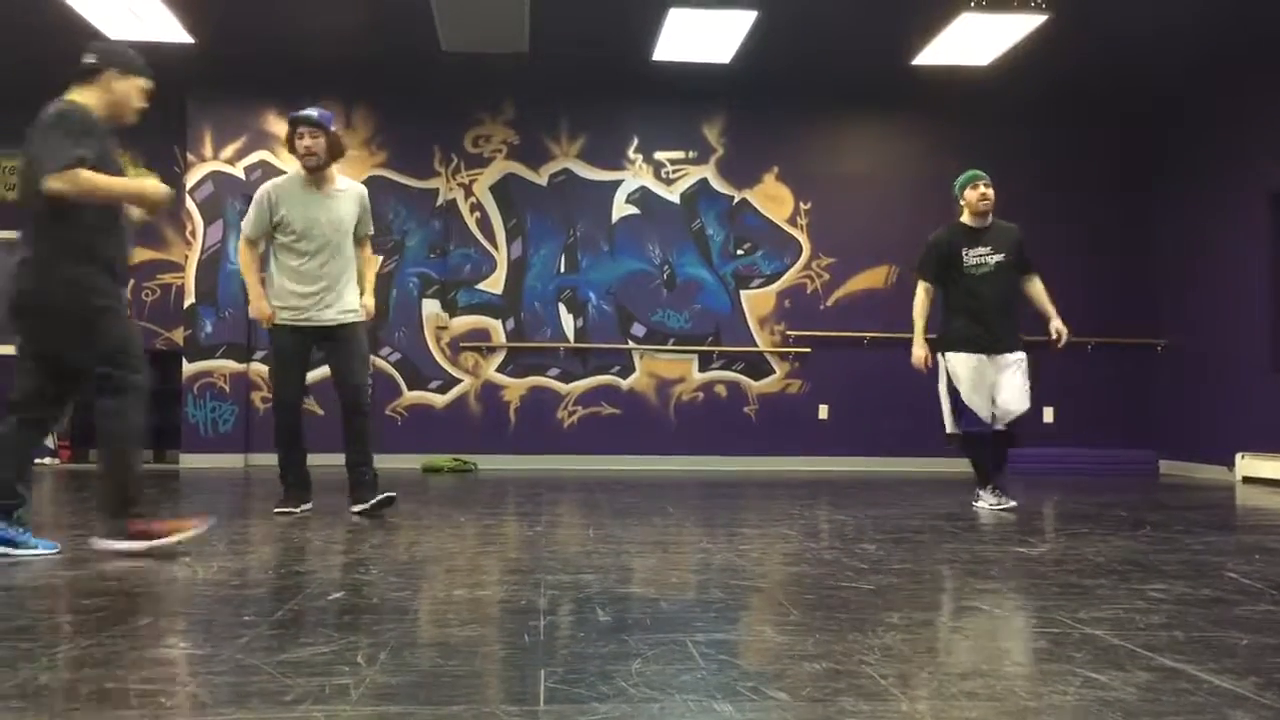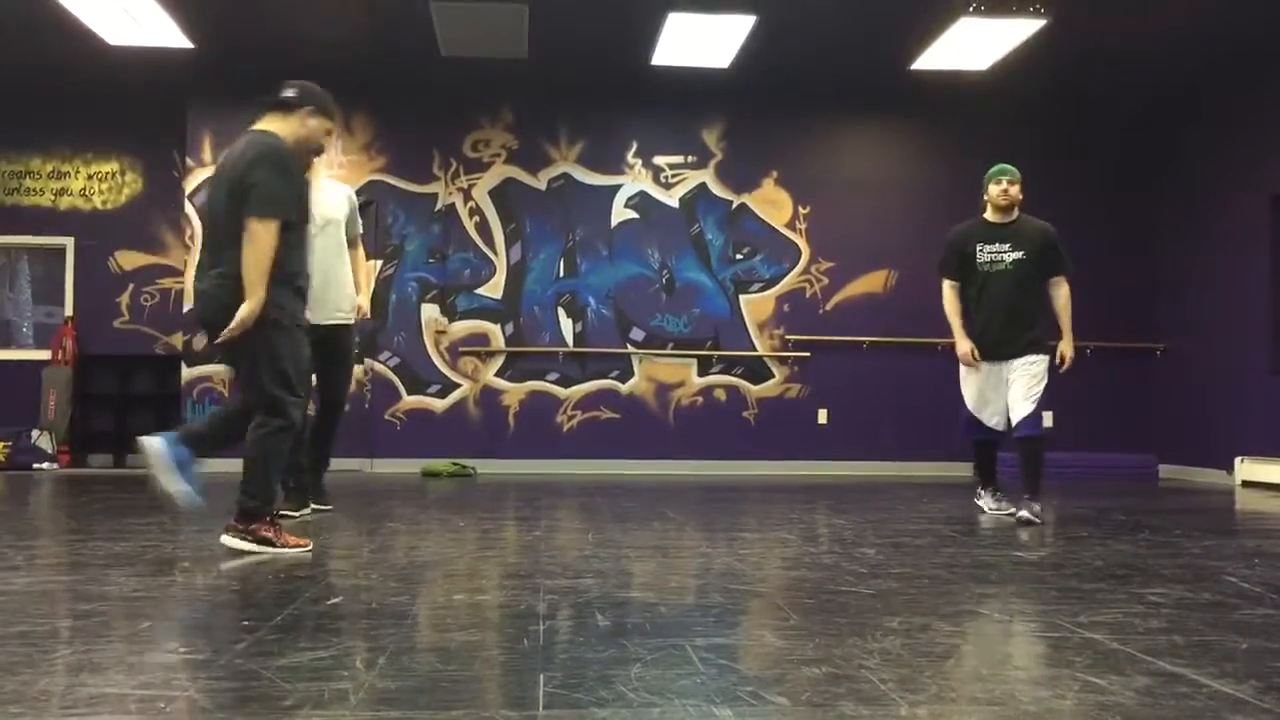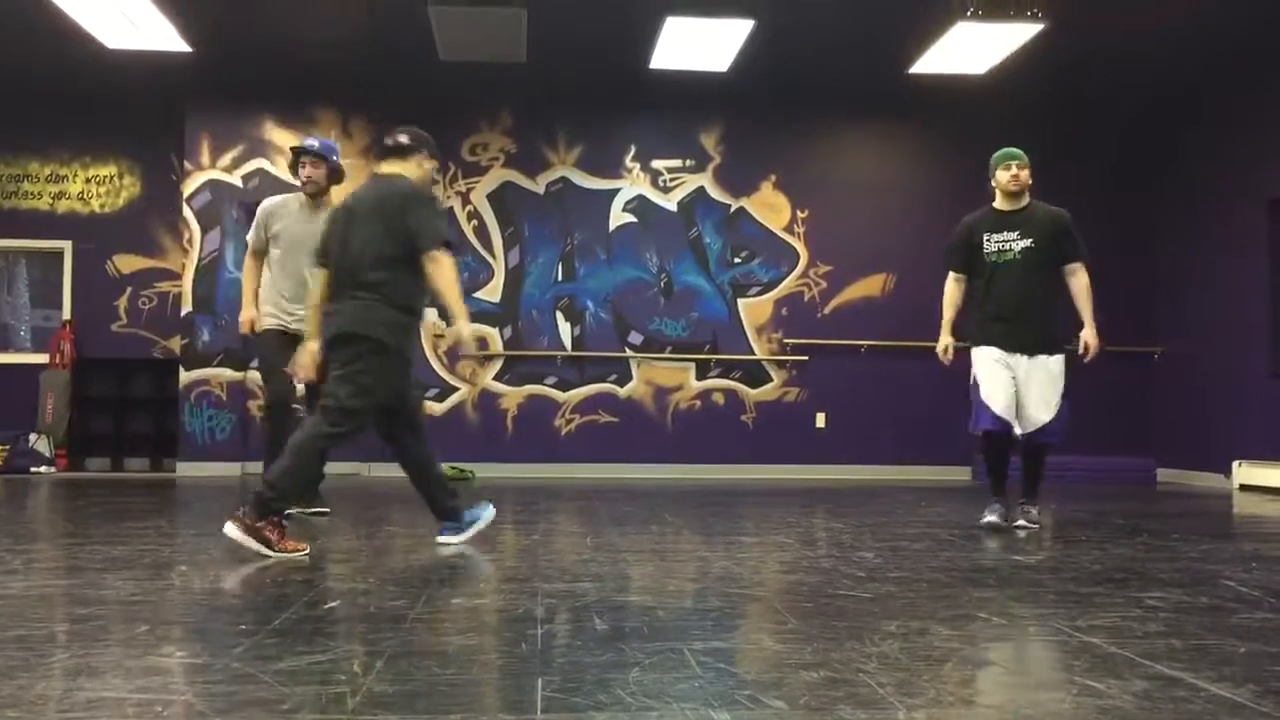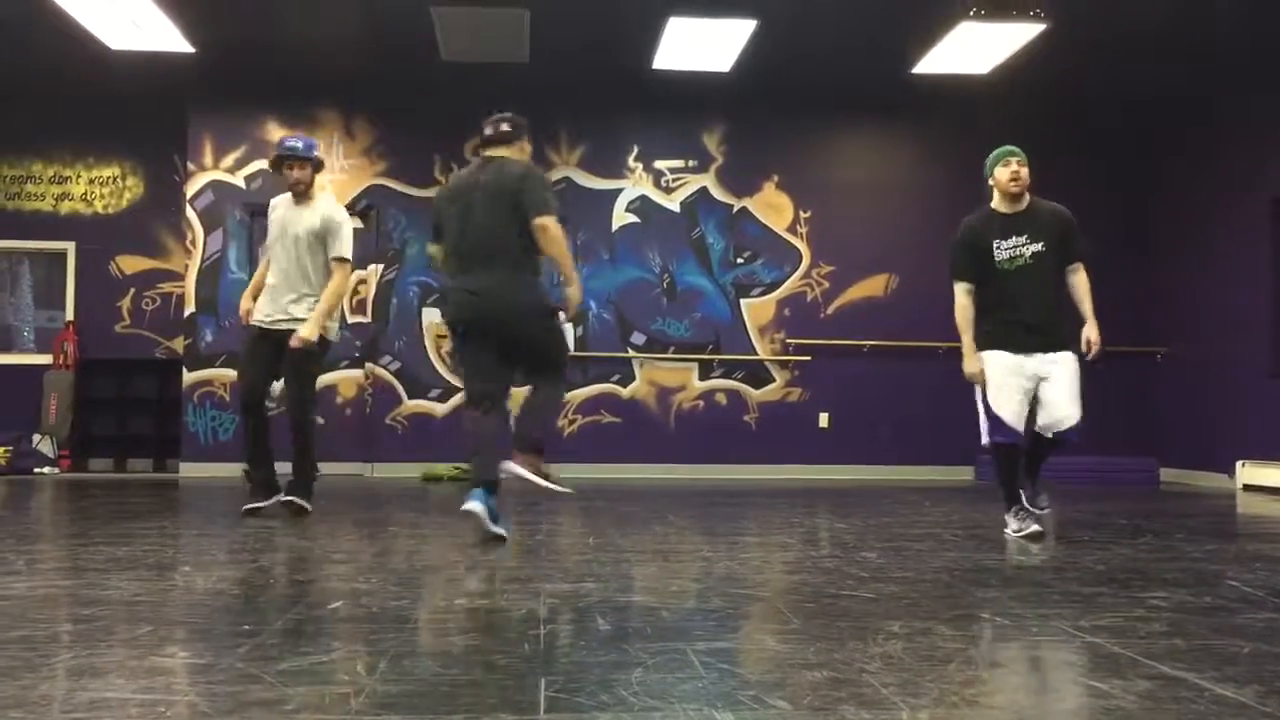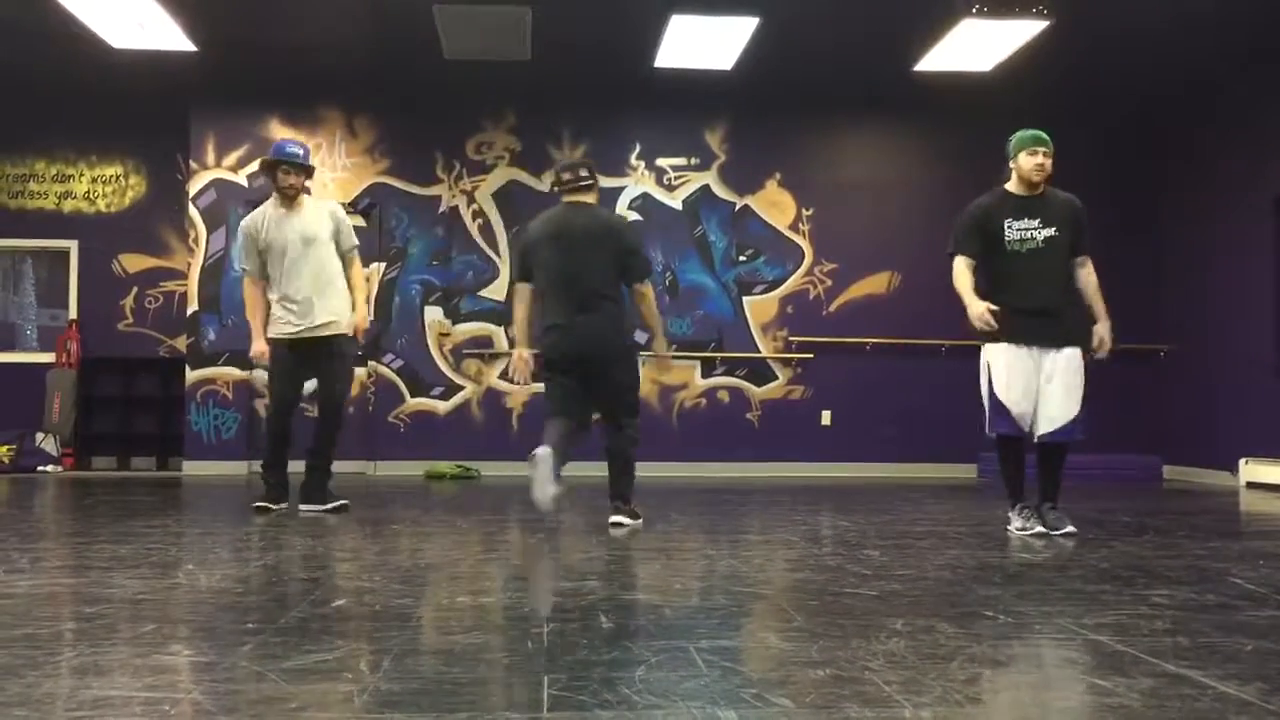
dt=0.4s
person 1, frame 1
left shoulder: (85, 124)
right shoulder: (69, 118)
right elbow: (61, 180)
left wrist: (133, 198)
right wrist: (135, 189)
left hip: (67, 285)
right hip: (75, 283)
right knee: (124, 385)
right ankle: (124, 520)
person 1, frame 2
left shoulder: (240, 151)
right shoulder: (278, 153)
right elbow: (262, 226)
right wrist: (254, 298)
left hip: (222, 296)
right hip: (262, 304)
left knee: (259, 403)
right knee: (279, 409)
left ankle: (179, 447)
right ankle: (252, 521)
person 1, frame 3
left shoulder: (348, 204)
right shoulder: (415, 197)
left elbow: (322, 275)
right elbow: (436, 258)
left wrist: (313, 339)
right wrist: (460, 318)
left hip: (346, 326)
right hip: (380, 329)
left knee: (403, 423)
right knee: (334, 421)
left ankle: (450, 515)
right ankle: (258, 516)
person 1, frame 4
left shoulder: (452, 186)
right shoulder: (525, 175)
left elbow: (439, 249)
right elbow: (546, 226)
right wrist: (572, 279)
left hip: (463, 304)
right hip: (517, 301)
left knee: (483, 400)
right knee: (551, 373)
left ankle: (482, 491)
right ankle: (527, 454)
person 1, frame 5
left shoulder: (536, 229)
right shoulder: (615, 227)
left elbow: (523, 290)
right elbow: (641, 288)
left wrist: (521, 345)
right wrist: (658, 337)
left hip: (558, 341)
right hip: (609, 341)
left knee: (564, 417)
right knee: (619, 421)
left ankle: (548, 453)
right ankle: (621, 504)
person 2, frame 1
left shoulder: (356, 194)
right shoulder: (273, 193)
right elbow: (248, 246)
left wrist: (368, 292)
right wrist: (256, 296)
left hip: (343, 314)
right hip: (288, 317)
left knee: (356, 394)
right knee: (287, 403)
left ankle: (363, 487)
right ankle: (296, 489)
person 2, frame 2
left shoulder: (342, 195)
left elbow: (355, 246)
left wrist: (362, 293)
left hip: (340, 317)
left knee: (334, 403)
left ankle: (313, 483)
right ankle: (295, 490)
person 2, frame 3
right shoulder: (272, 209)
right elbow: (253, 257)
right wrist: (249, 305)
right hip: (273, 326)
right knee: (279, 402)
left ankle: (307, 490)
person 2, frame 4
left shoulder: (332, 214)
right shoulder: (276, 207)
left elbow: (340, 275)
left wrist: (315, 322)
right wrist: (249, 295)
left hip: (307, 327)
right hip: (266, 321)
left knee: (299, 405)
right knee: (249, 398)
left ankle: (301, 490)
right ankle: (262, 485)
person 2, frame 5
left shoulder: (330, 211)
right shoulder: (254, 224)
left elbow: (352, 261)
right elbow: (252, 283)
left wrist: (360, 306)
right wrist: (256, 336)
left hip: (336, 329)
right hip: (286, 334)
left knee: (333, 408)
right knee: (281, 410)
left ankle: (315, 488)
right ankle: (275, 487)
person 3, frame 1
left shoulder: (1011, 235)
right shoulder: (943, 240)
left elbow: (1029, 279)
right elbow: (924, 291)
left wrist: (1053, 316)
right wrist: (919, 340)
left hip: (1008, 344)
right hip: (962, 344)
left knee: (1015, 414)
right knee: (974, 417)
left ankle: (994, 472)
right ankle: (986, 488)
person 3, frame 2
left shoulder: (1042, 234)
right shoulder: (963, 236)
left elbow: (1058, 286)
right elbow: (950, 289)
left wrist: (1066, 336)
right wrist: (960, 336)
left hip: (1029, 347)
right hip: (981, 348)
left knee: (1028, 422)
right knee: (984, 424)
left ankle: (1031, 500)
right ankle: (987, 489)
person 3, frame 3
left shoulder: (1054, 220)
right shoulder: (972, 227)
left elbow: (1075, 271)
right elbow: (956, 280)
left wrist: (1089, 323)
right wrist: (945, 330)
left hip: (1042, 343)
right hip: (991, 342)
left knee: (1038, 427)
right knee: (993, 422)
left ankle: (1029, 503)
right ankle: (998, 501)
person 3, frame 4
left shoulder: (1057, 218)
right shoulder: (974, 229)
left elbow: (1075, 273)
right elbow: (964, 291)
left wrist: (1090, 321)
right wrist: (969, 350)
left hip: (1055, 344)
right hip: (1001, 347)
left knee: (1061, 422)
right knee: (1006, 429)
left ankle: (1029, 478)
right ankle: (1014, 511)
person 3, frame 5
left shoulder: (1068, 208)
right shoulder: (985, 210)
left elbow: (1081, 266)
right elbow: (963, 263)
left wrist: (1101, 318)
right wrist: (972, 300)
left hip: (1063, 337)
right hip: (1007, 336)
left knee: (1057, 426)
right knee: (1009, 423)
left ankle: (1049, 506)
right ankle: (1017, 508)
